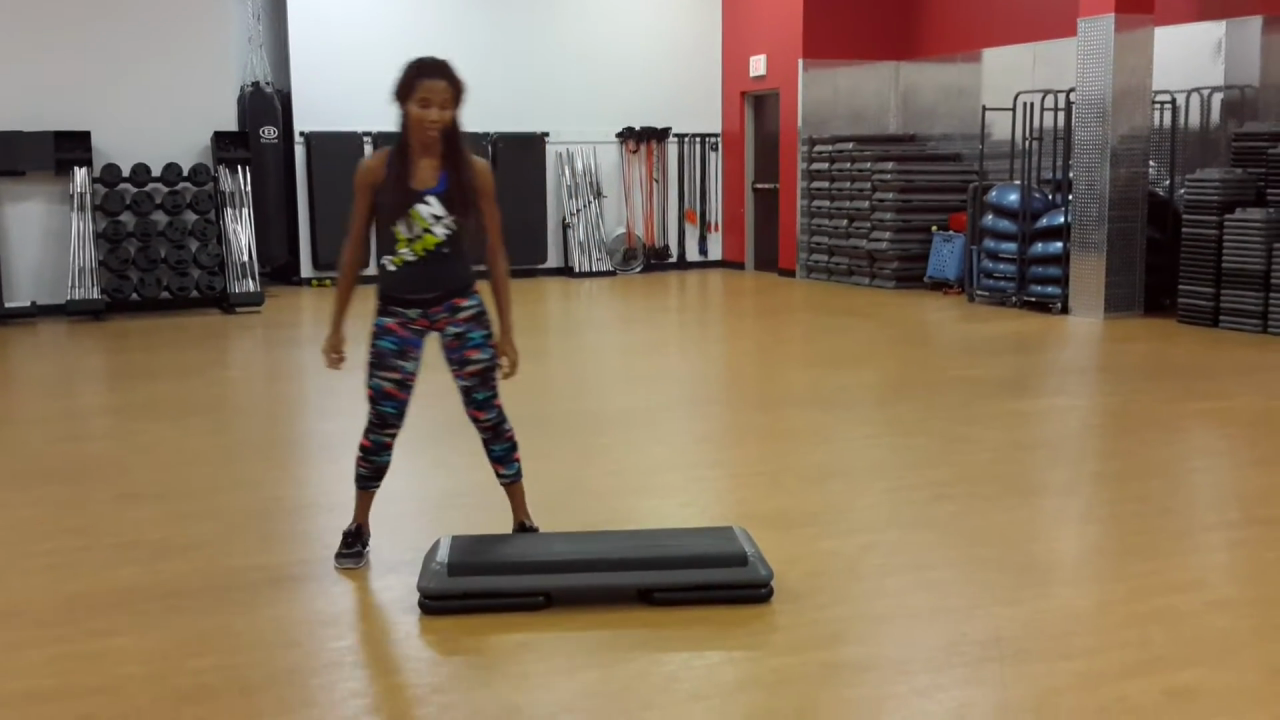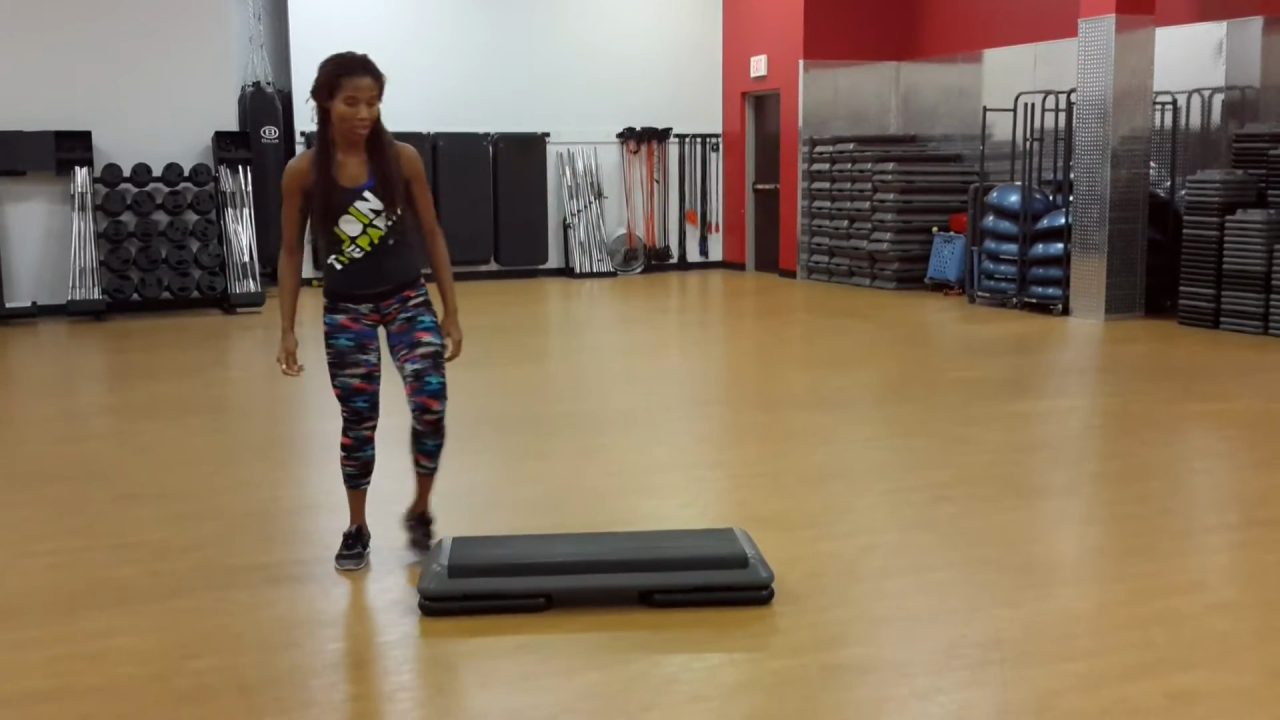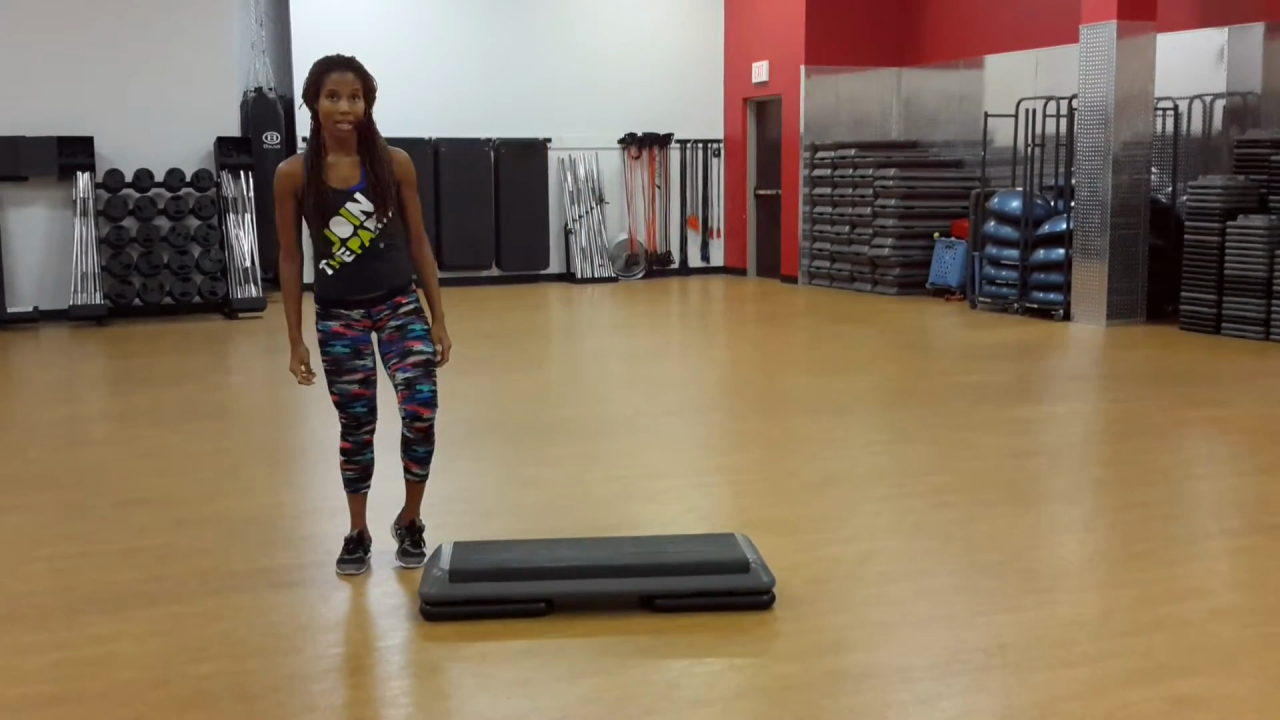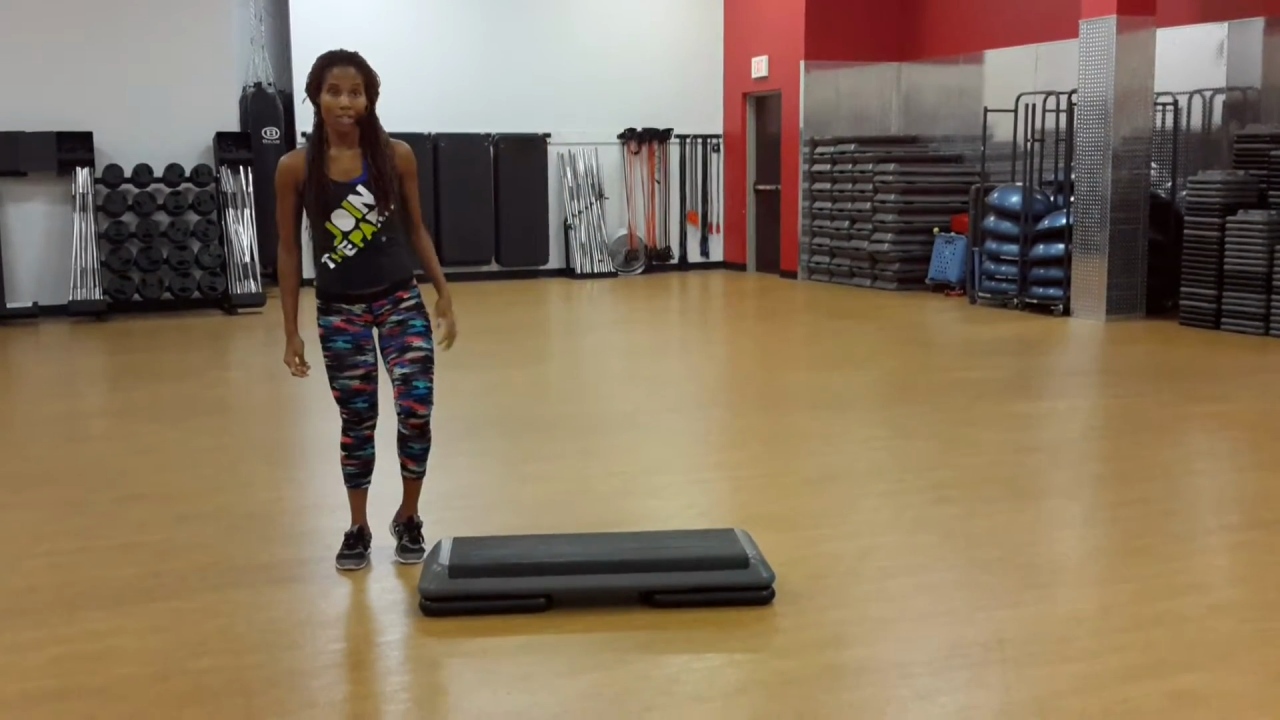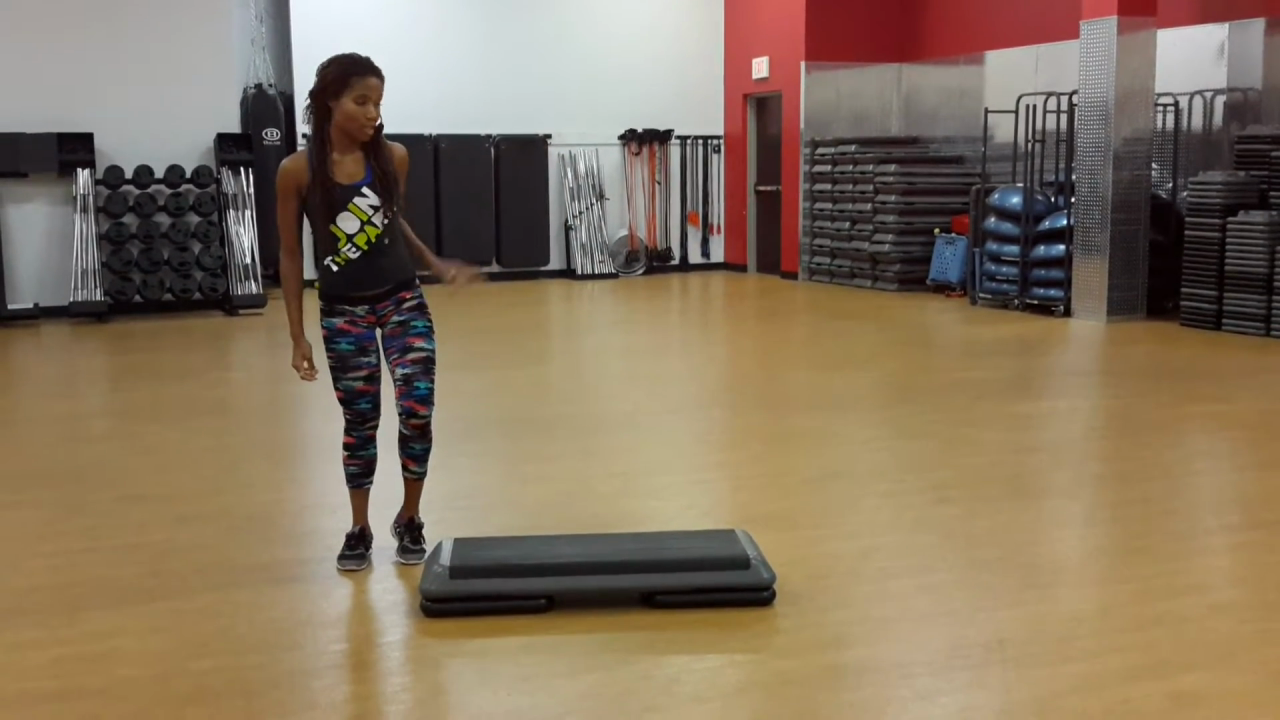
dt=0.4s
person 1, frame 1
left shoulder: (473, 171)
right shoulder: (376, 169)
left elbow: (496, 252)
right elbow: (355, 246)
left wrist: (506, 330)
right wrist: (337, 324)
left hip: (459, 307)
right hip: (396, 311)
left knee: (488, 415)
right knee: (383, 420)
left ankle: (523, 521)
right ankle: (358, 526)
person 1, frame 2
left shoulder: (403, 159)
right shoulder: (303, 171)
left elbow: (432, 235)
right elbow: (291, 252)
left wrist: (451, 311)
right wrist: (287, 330)
left hip: (407, 299)
right hip: (345, 309)
left knee: (430, 406)
right knee: (357, 420)
left ankle: (420, 512)
right ankle: (357, 528)
person 1, frame 3
left shoulder: (394, 162)
right shoulder: (294, 174)
left elbow: (418, 241)
right elbow: (290, 258)
left wrist: (438, 318)
right wrist: (295, 339)
left hip: (400, 304)
right hip: (337, 316)
left knee: (421, 414)
right knee: (356, 426)
left ankle: (410, 522)
right ankle: (357, 533)
person 1, frame 4
left shoulder: (396, 155)
right shoulder: (295, 167)
left elbow: (415, 228)
right elbow: (289, 249)
left wrist: (444, 296)
right wrist: (291, 330)
left hip: (400, 299)
right hip: (339, 310)
left knee: (416, 411)
right knee: (356, 421)
left ankle: (408, 518)
right ankle: (357, 529)
person 1, frame 5
left shoulder: (394, 157)
right shoulder: (297, 170)
right elbow: (290, 254)
left wrist: (439, 265)
right wrist: (297, 335)
left hip: (402, 300)
right hip: (342, 311)
left knee: (418, 412)
right knee: (359, 421)
left ankle: (409, 519)
right ankle: (359, 529)
